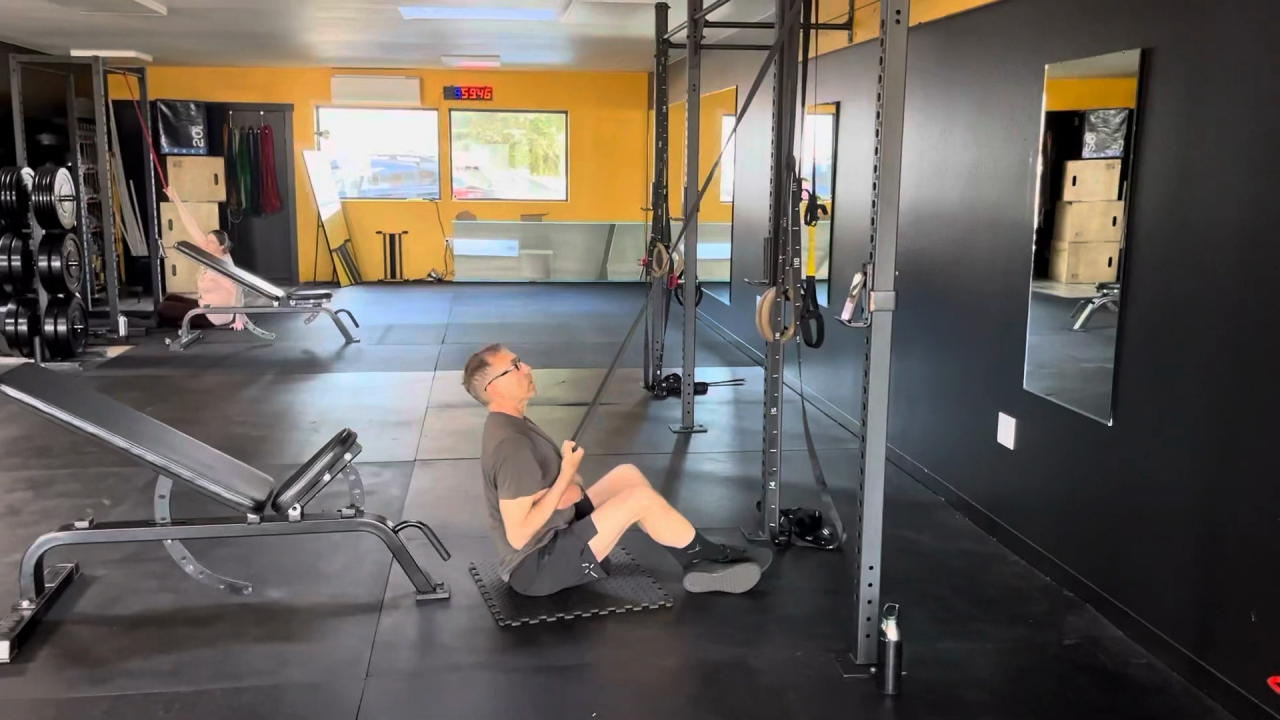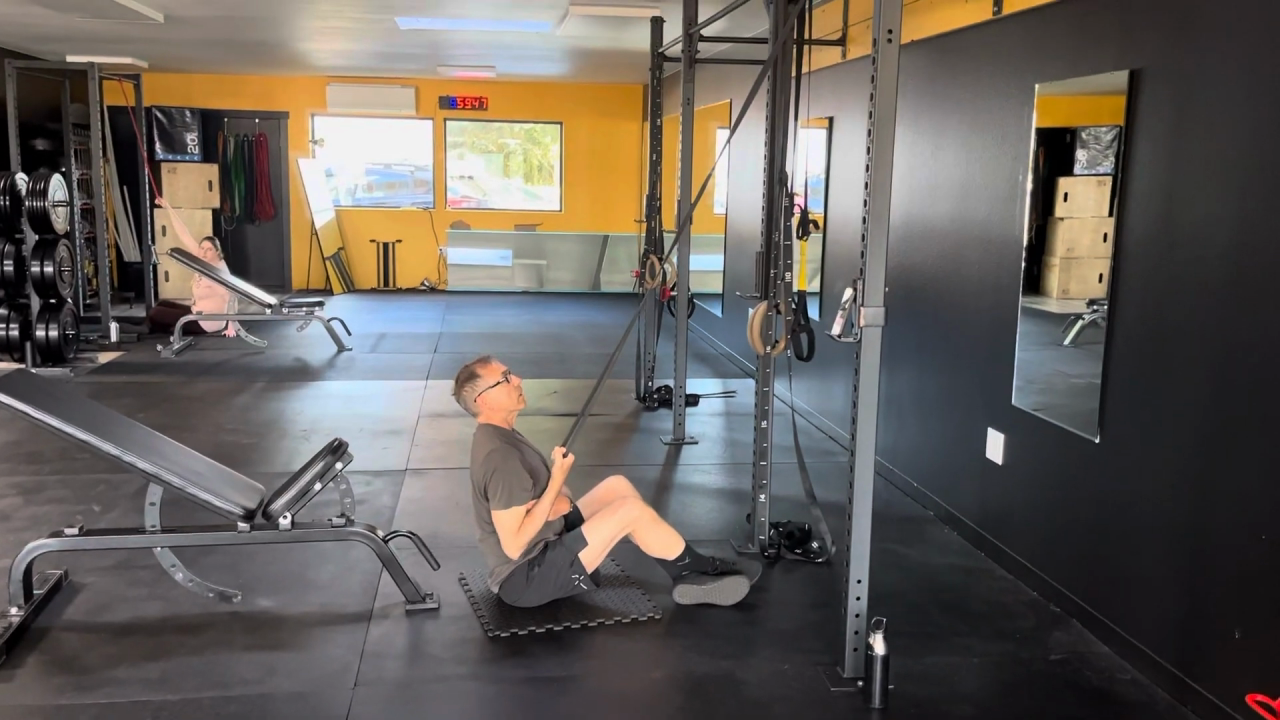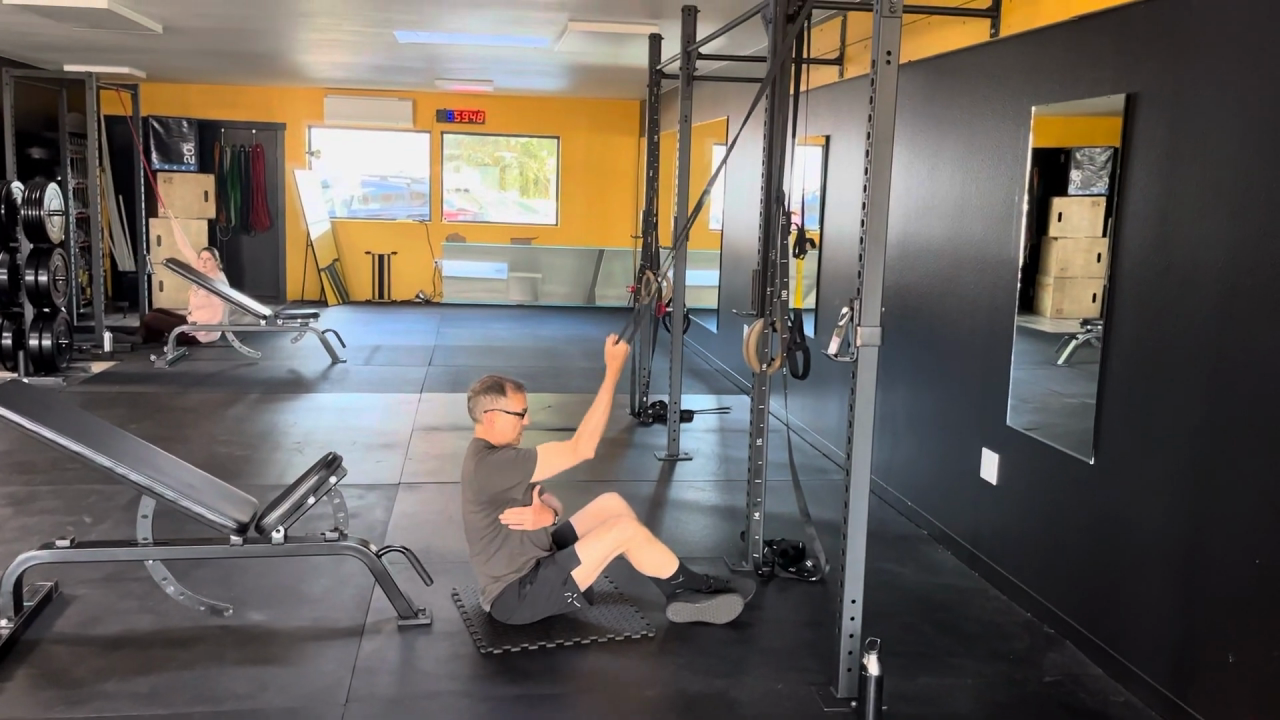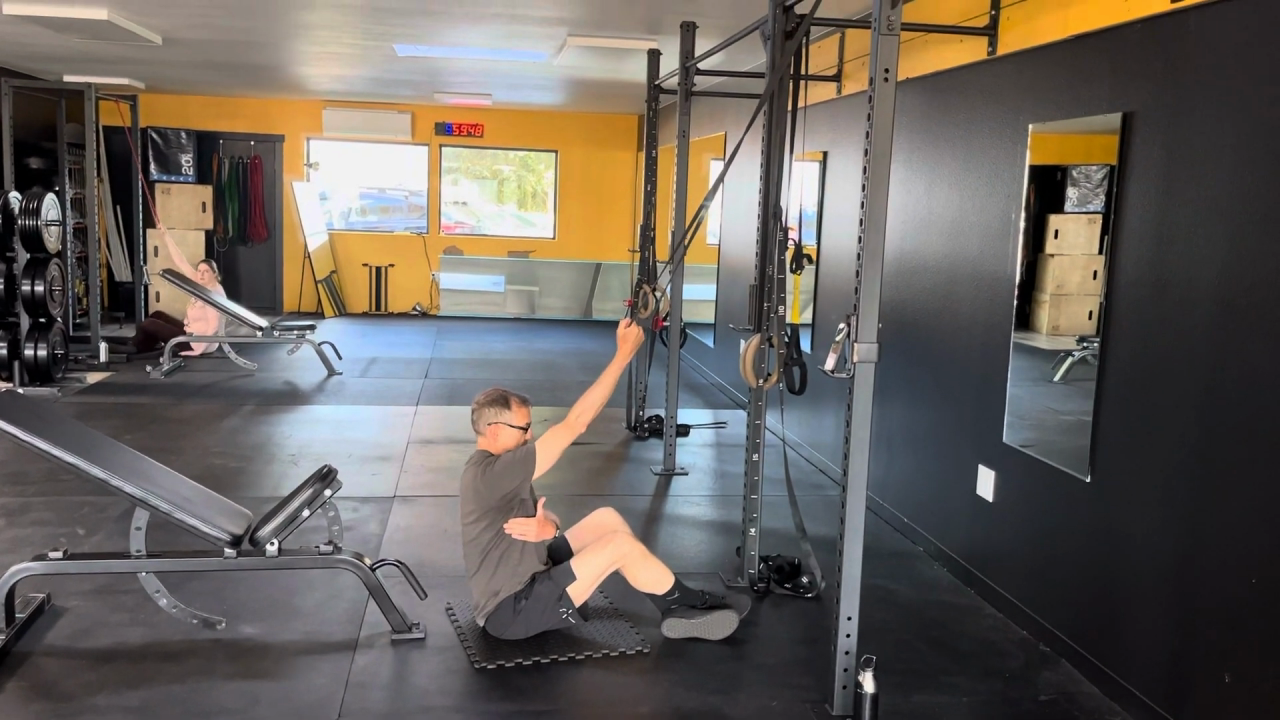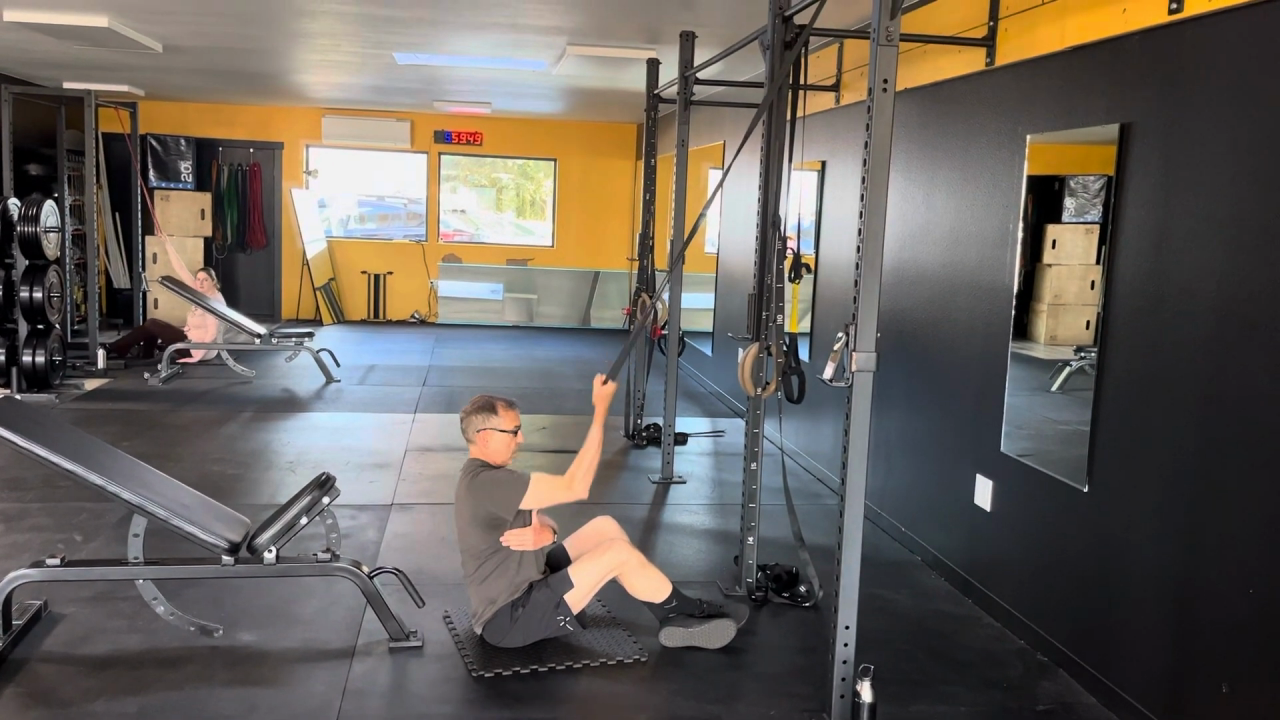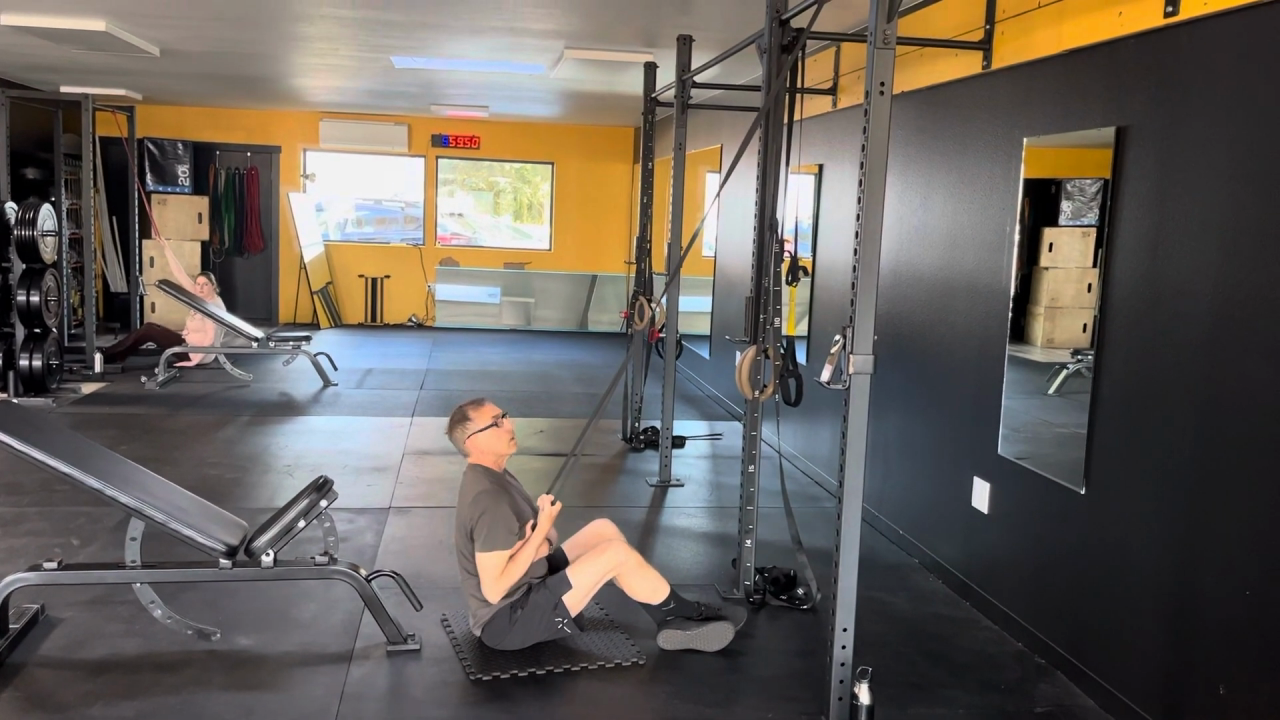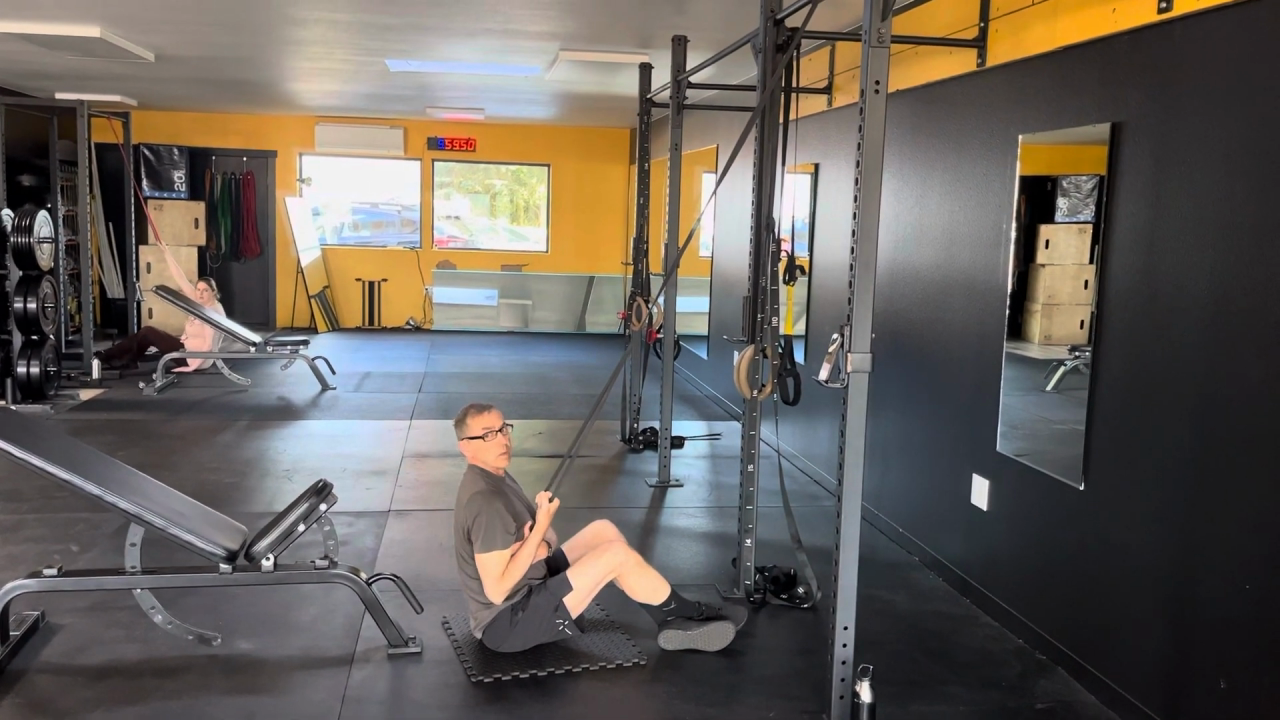
dt=0.7s
person 1, frame 1
left shoulder: (514, 424)
right shoulder: (510, 445)
left elbow: (559, 480)
right elbow: (518, 536)
left wrist: (572, 490)
right wrist: (566, 479)
left hip: (553, 535)
right hip: (536, 567)
left knee: (626, 475)
right knee: (640, 498)
left ankle: (702, 562)
right ankle: (716, 557)
person 1, frame 2
left shoulder: (503, 435)
right shoulder: (499, 456)
left elbow: (539, 491)
right elbow: (513, 545)
left wrist: (562, 502)
right wrist: (557, 482)
left hip: (539, 550)
right hip: (525, 579)
left knee: (616, 486)
right knee: (631, 509)
left ankle: (690, 575)
right ankle: (705, 568)
person 1, frame 3
left shoulder: (494, 455)
right shoulder: (491, 466)
left elbow: (553, 504)
right elbow: (581, 448)
left wrist: (547, 513)
right wrist: (613, 371)
left hip: (529, 565)
right hip: (517, 596)
left knee: (611, 504)
right knee: (624, 529)
left ankle: (683, 591)
right ankle: (700, 587)
person 1, frame 4
left shoulder: (491, 468)
right shoulder: (494, 473)
left elbow: (544, 517)
right elbow: (574, 425)
left wrist: (549, 529)
right wrist: (624, 353)
left hip: (523, 582)
right hip: (511, 610)
left knee: (605, 519)
right knee: (620, 544)
left ankle: (680, 608)
right ankle: (694, 602)
person 1, frame 5
left shoulder: (486, 475)
right shoulder: (487, 484)
left elbow: (540, 517)
right elbow: (575, 488)
left wrist: (545, 535)
right wrist: (600, 411)
left hip: (522, 585)
right hip: (508, 618)
left knee: (605, 527)
right knee: (619, 552)
left ankle: (677, 616)
right ankle: (694, 614)
person 1, frame 6
left shoulder: (494, 476)
right shoulder: (489, 498)
left elbow: (546, 535)
right elbow: (493, 589)
left wrist: (543, 544)
right wrist: (541, 533)
left hip: (524, 591)
right hip: (507, 621)
left knee: (602, 530)
right knee: (617, 553)
left ankle: (674, 620)
right ankle: (693, 614)
person 1, frame 7
left shoulder: (497, 478)
right shoulder: (485, 501)
left elbow: (548, 536)
right elbow: (496, 590)
left wrist: (541, 547)
right wrist: (540, 527)
left hip: (525, 591)
right hip: (507, 624)
left knee: (602, 530)
right knee: (617, 554)
left ankle: (677, 620)
right ankle: (695, 614)
